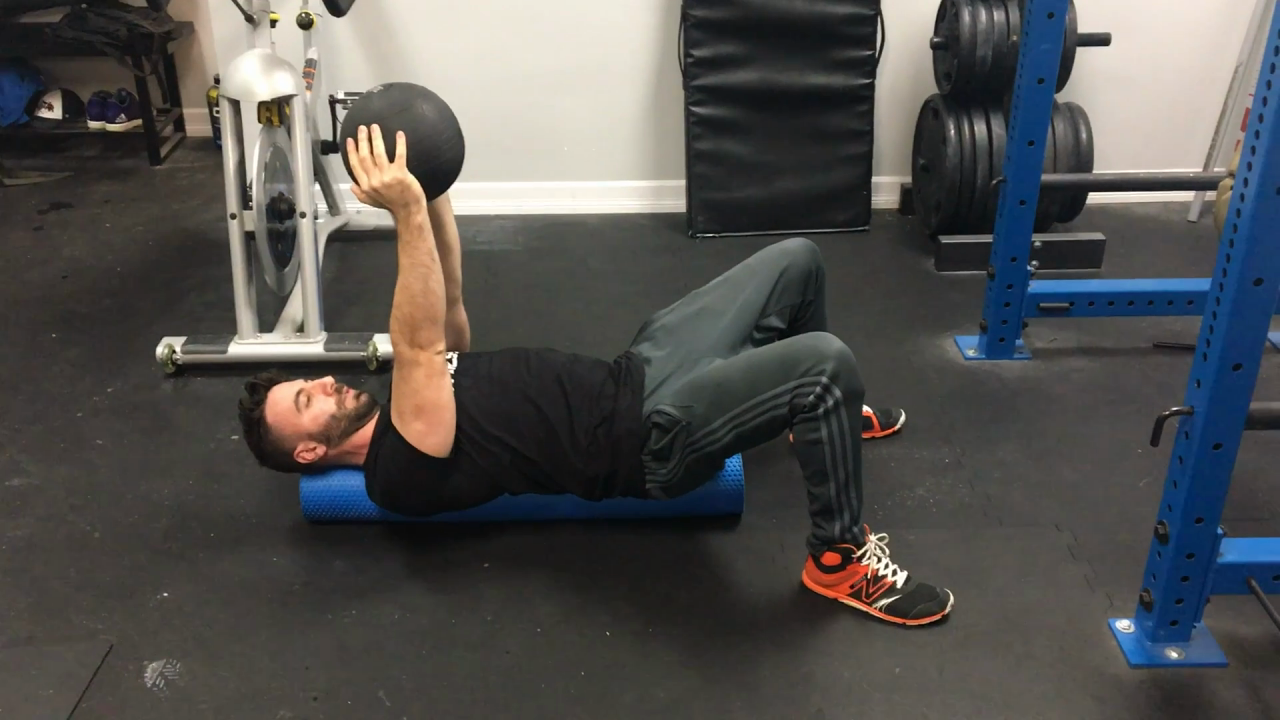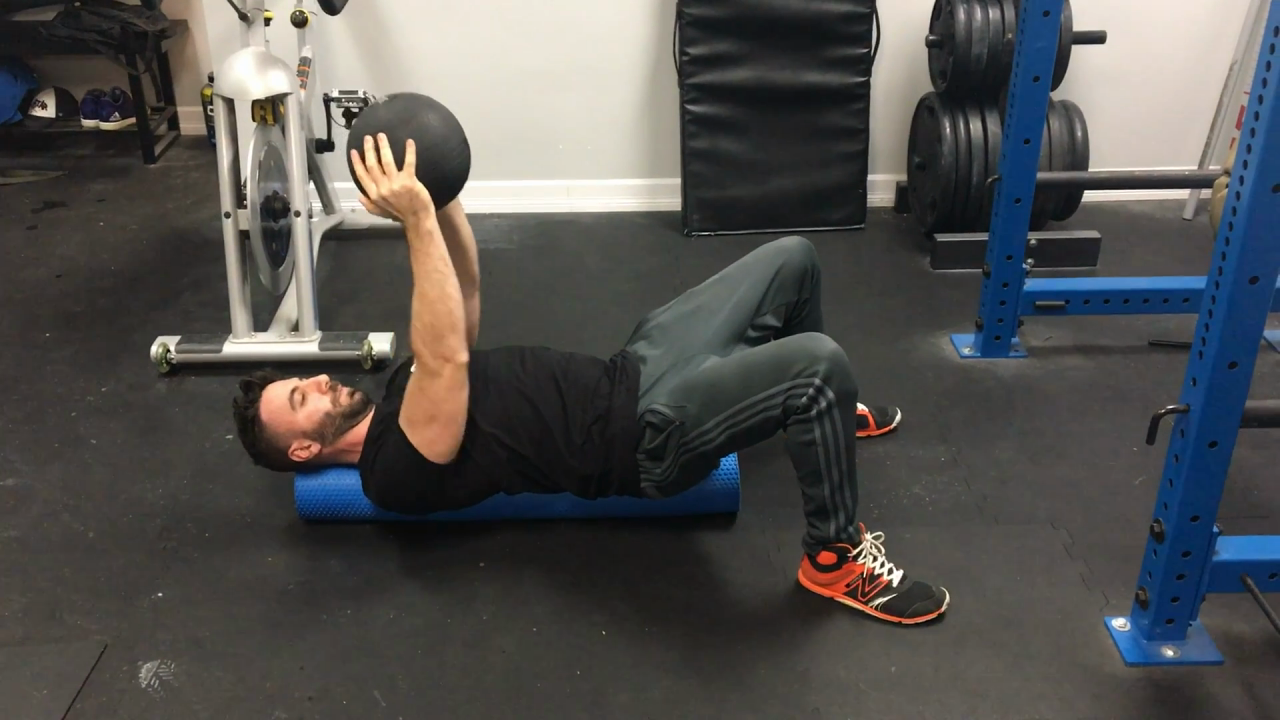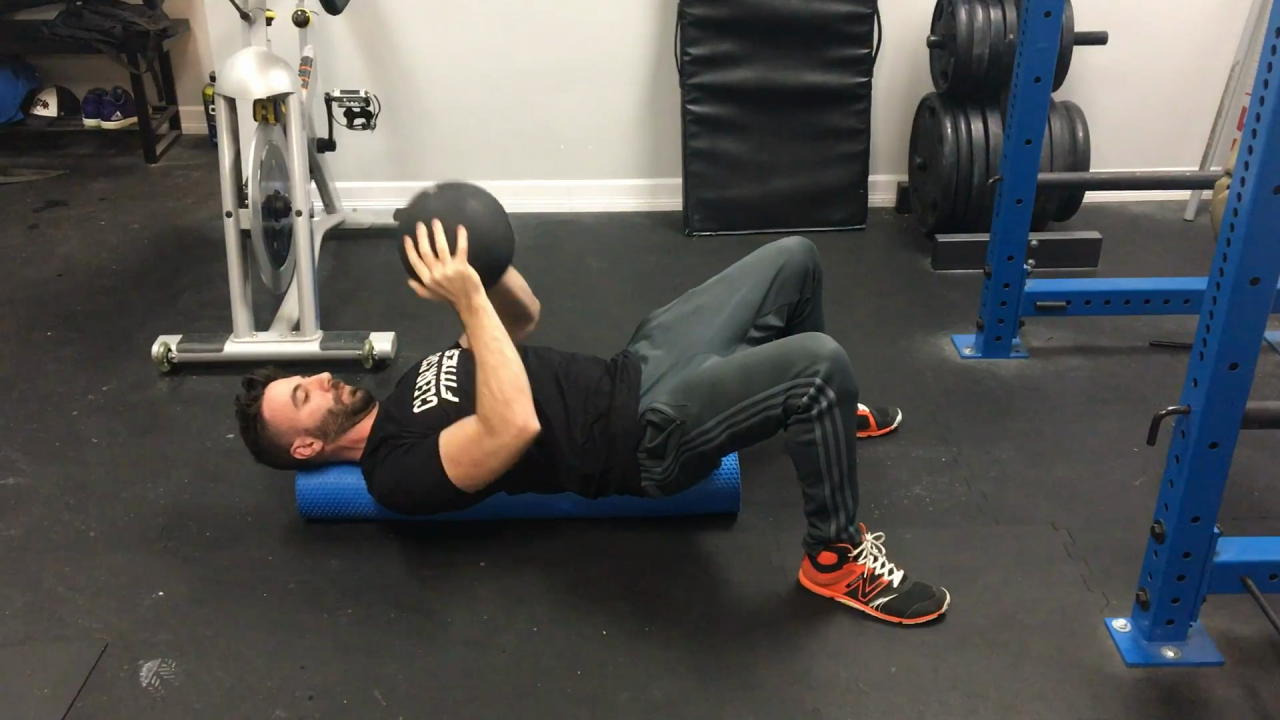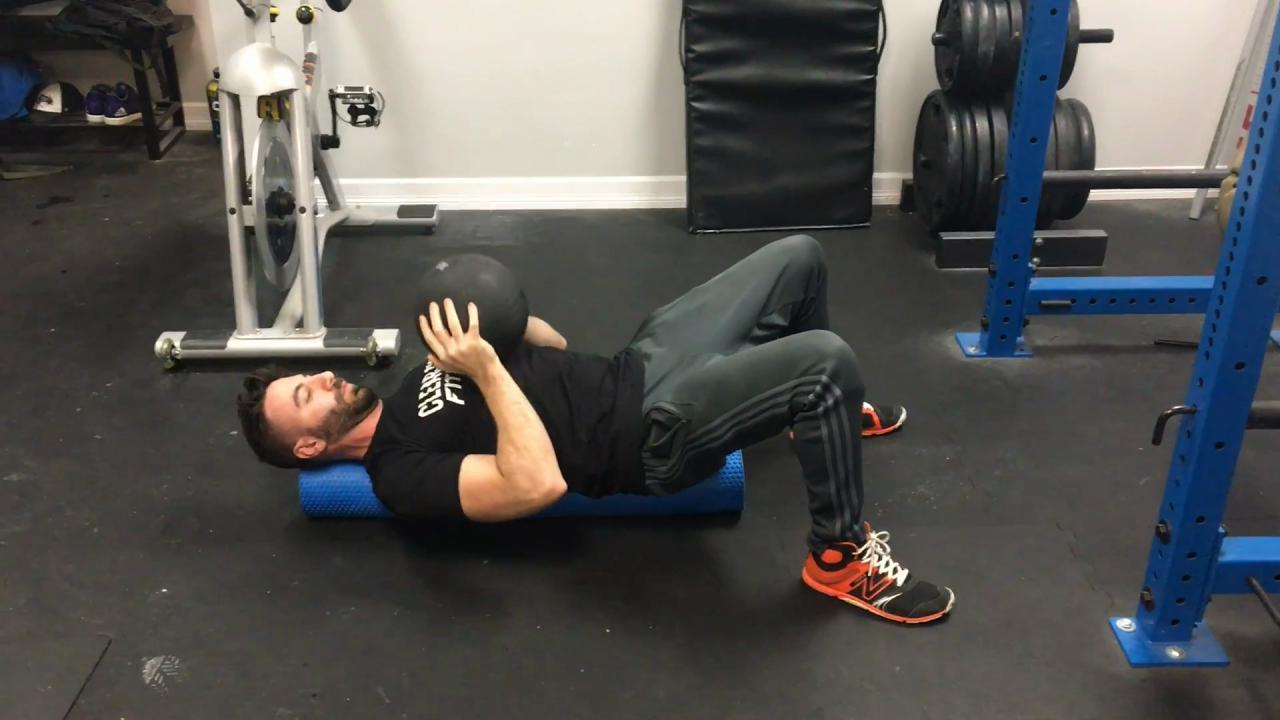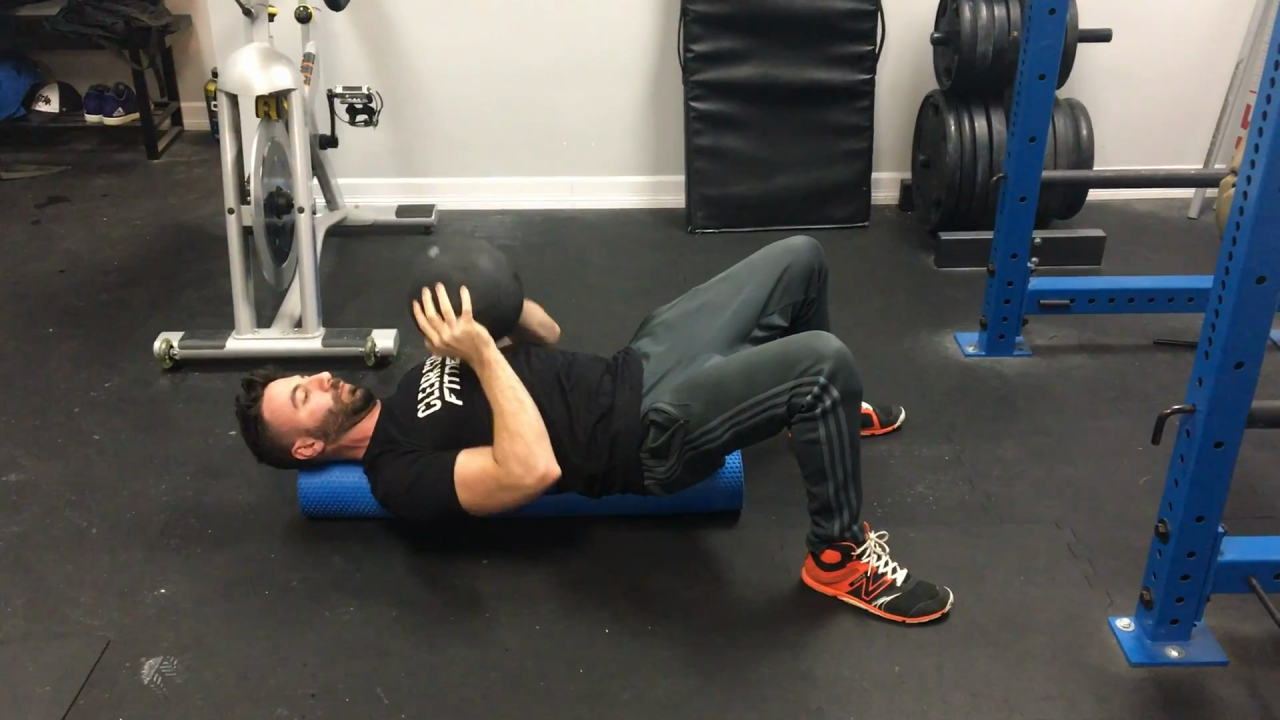
dt=0.4s
person 1, frame 1
left shoulder: (400, 408)
right shoulder: (401, 476)
left elbow: (446, 301)
right elbow: (419, 347)
left wrist: (431, 195)
right wrist: (407, 210)
left hip: (635, 376)
right hip: (648, 440)
left knee: (796, 261)
right knee: (825, 361)
left ankle: (820, 415)
right ankle: (840, 558)
person 1, frame 2
left shoulder: (400, 398)
right shoulder: (397, 473)
left elbow: (464, 292)
right elbow: (447, 358)
left wrist: (439, 198)
right wrist: (417, 219)
left hip: (630, 373)
right hip: (644, 438)
left knee: (792, 259)
right knee: (818, 361)
left ankle: (819, 413)
right ankle: (836, 558)
person 1, frame 3
left shoulder: (410, 391)
right shoulder: (398, 473)
left elbow: (524, 316)
right elbow: (518, 427)
left wrist: (480, 261)
right wrist: (467, 296)
left hip: (633, 370)
right hip: (645, 437)
left knee: (793, 258)
right knee: (821, 363)
left ankle: (823, 419)
right ankle: (837, 559)
person 1, frame 4
left shoulder: (415, 390)
right shoulder: (402, 476)
left elbow: (551, 346)
right elbow: (540, 485)
left wrist: (496, 316)
right wrist: (487, 367)
left hip: (637, 365)
right hip: (652, 435)
left knee: (799, 257)
right knee: (826, 358)
left ankle: (821, 413)
right ankle: (841, 557)
person 1, frame 5
left shoulder: (414, 385)
right shoulder: (402, 477)
left elbow: (546, 337)
right elbow: (536, 470)
right wrist: (481, 349)
left hip: (634, 366)
right hip: (649, 435)
left knee: (799, 258)
right knee: (824, 359)
left ankle: (824, 416)
right ankle: (840, 557)
